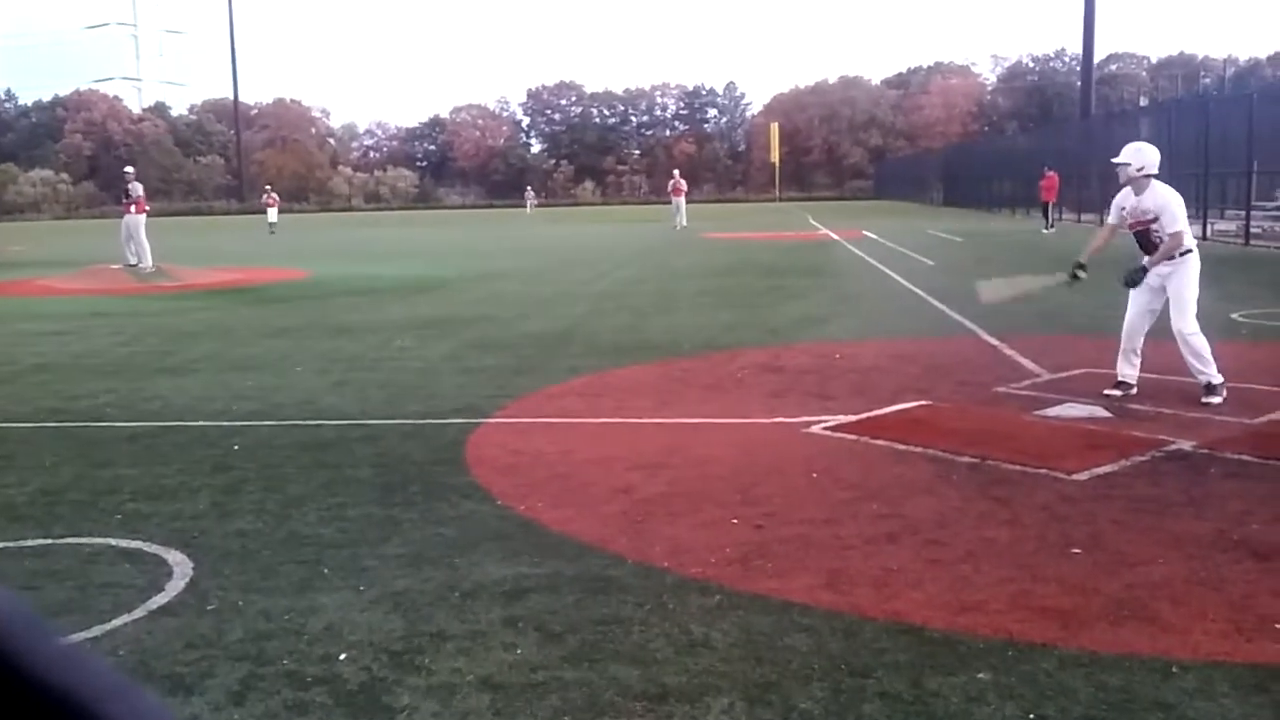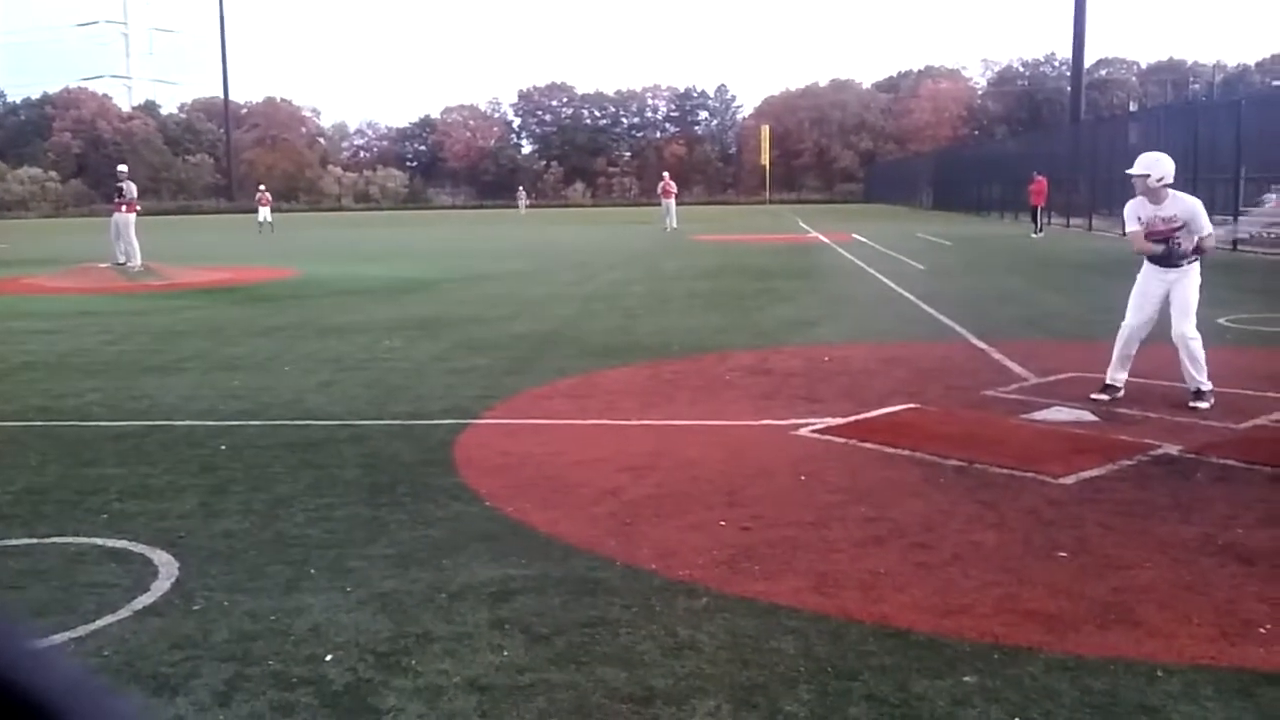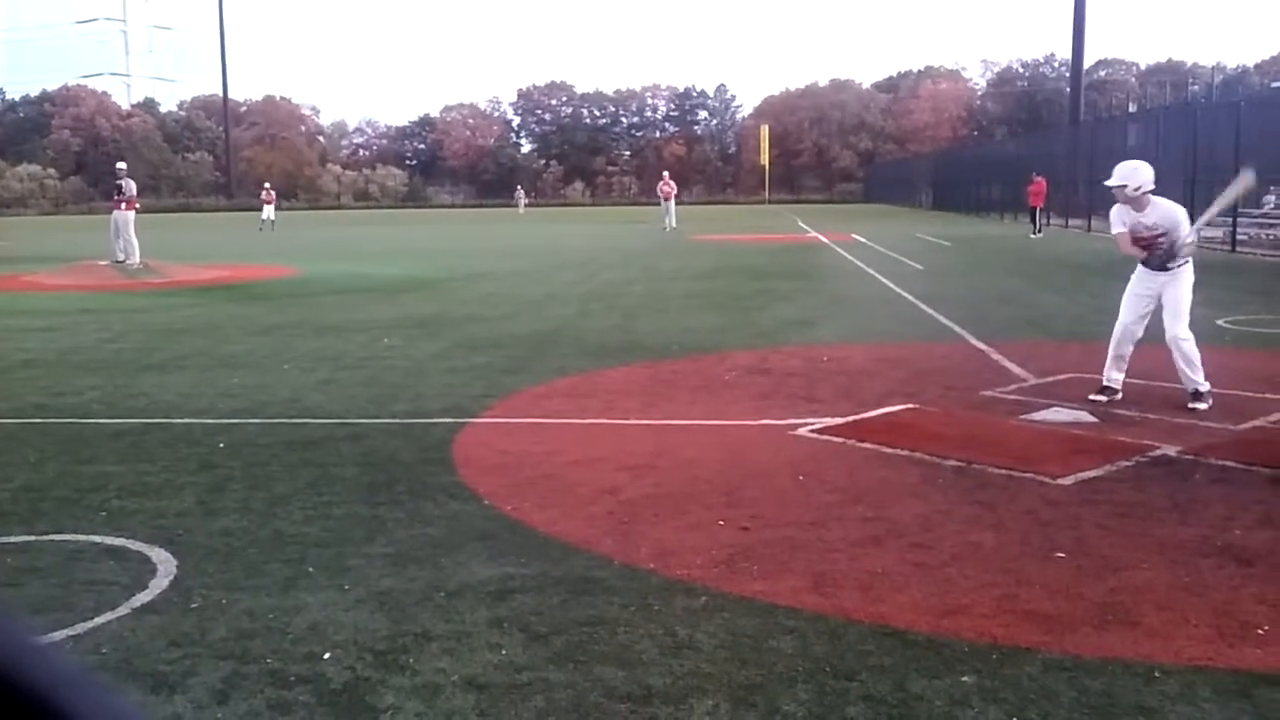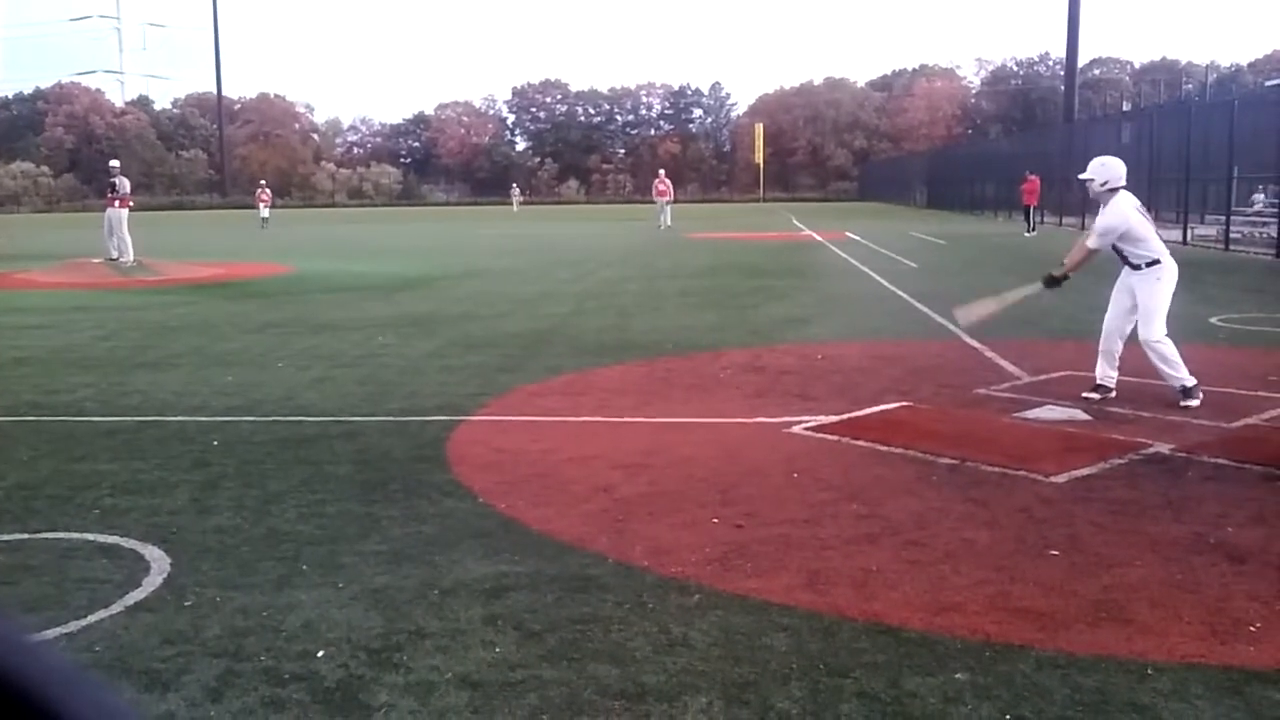
dt=0.4s
person 1, frame 1
left shoulder: (1166, 198)
right shoulder: (1122, 199)
left elbow: (1175, 242)
right elbow: (1106, 232)
left wrist: (1144, 269)
right wrist: (1082, 261)
left hip: (1181, 263)
right hip: (1149, 264)
left knee: (1183, 326)
right knee: (1133, 323)
left ankle: (1213, 382)
right ankle: (1126, 380)
person 1, frame 2
left shoulder: (1189, 205)
right shoulder: (1133, 207)
left elbow: (1209, 240)
right elbow: (1137, 245)
left wrist: (1200, 247)
right wrist: (1166, 250)
left hip: (1185, 272)
right hip: (1153, 271)
left knee: (1184, 331)
right knee: (1131, 327)
left ankle: (1202, 388)
right ankle: (1114, 382)
person 1, frame 3
left shoulder: (1170, 212)
right shoulder: (1118, 212)
left elbow: (1188, 248)
right elbow: (1125, 246)
left wrist: (1177, 252)
right wrist: (1151, 257)
left hip: (1176, 274)
right hip: (1148, 273)
left knee: (1177, 332)
right knee: (1124, 328)
left ankle: (1200, 389)
right ankle: (1111, 384)
person 1, frame 4
left shoulder: (1113, 217)
right shoulder: (1121, 198)
left elbow: (1086, 252)
right elbow: (1088, 239)
left wrist: (1058, 275)
right wrist: (1064, 268)
left hip: (1157, 273)
right hip: (1133, 271)
left knee: (1151, 335)
right knee: (1113, 326)
left ankle: (1188, 386)
right ankle: (1106, 382)
